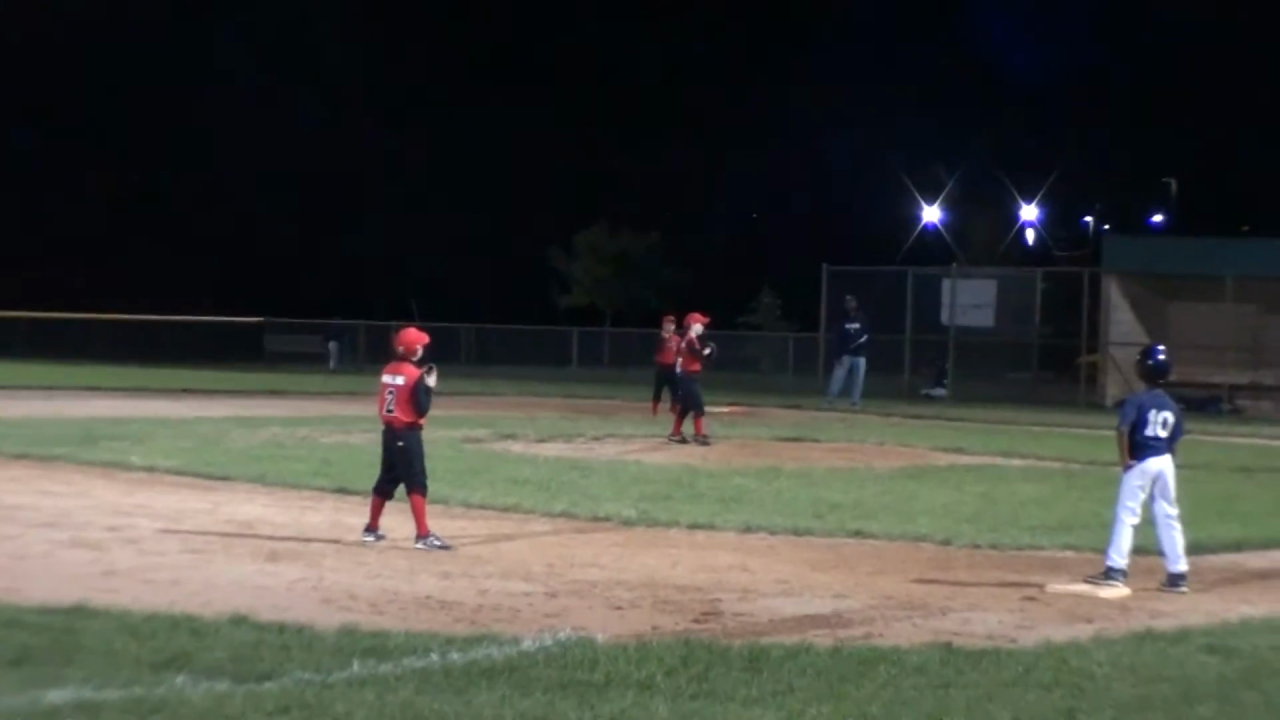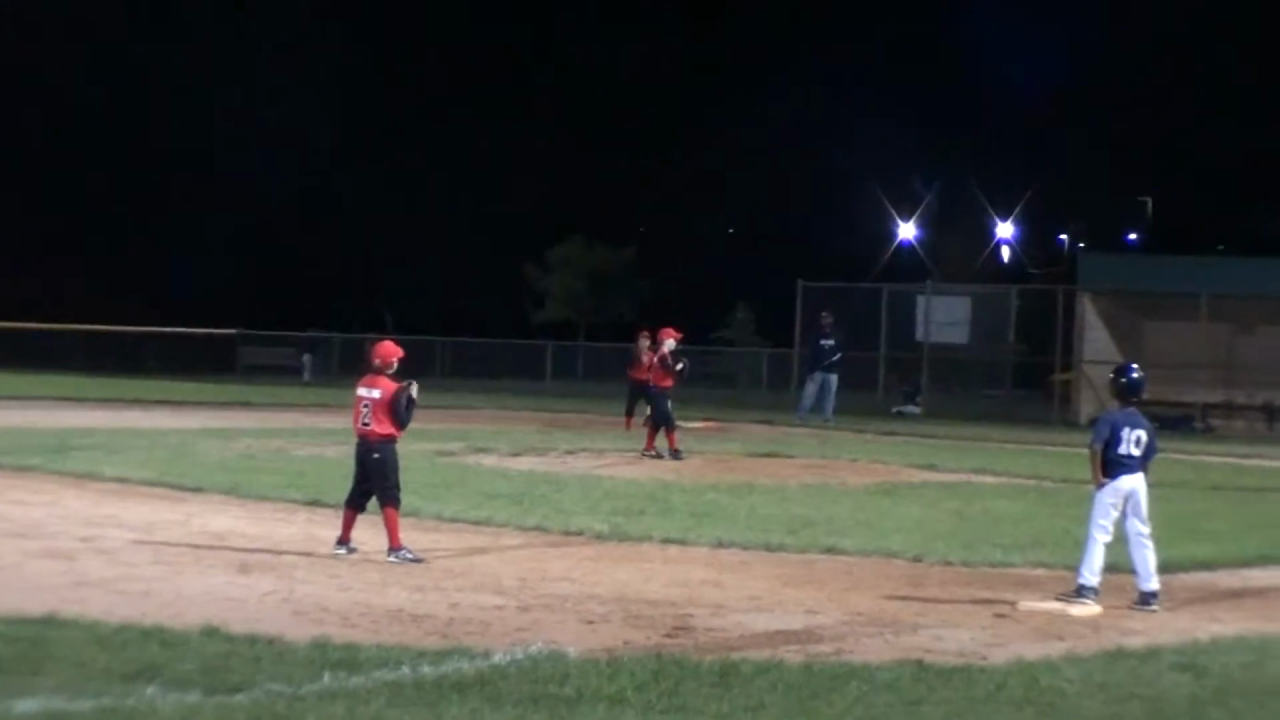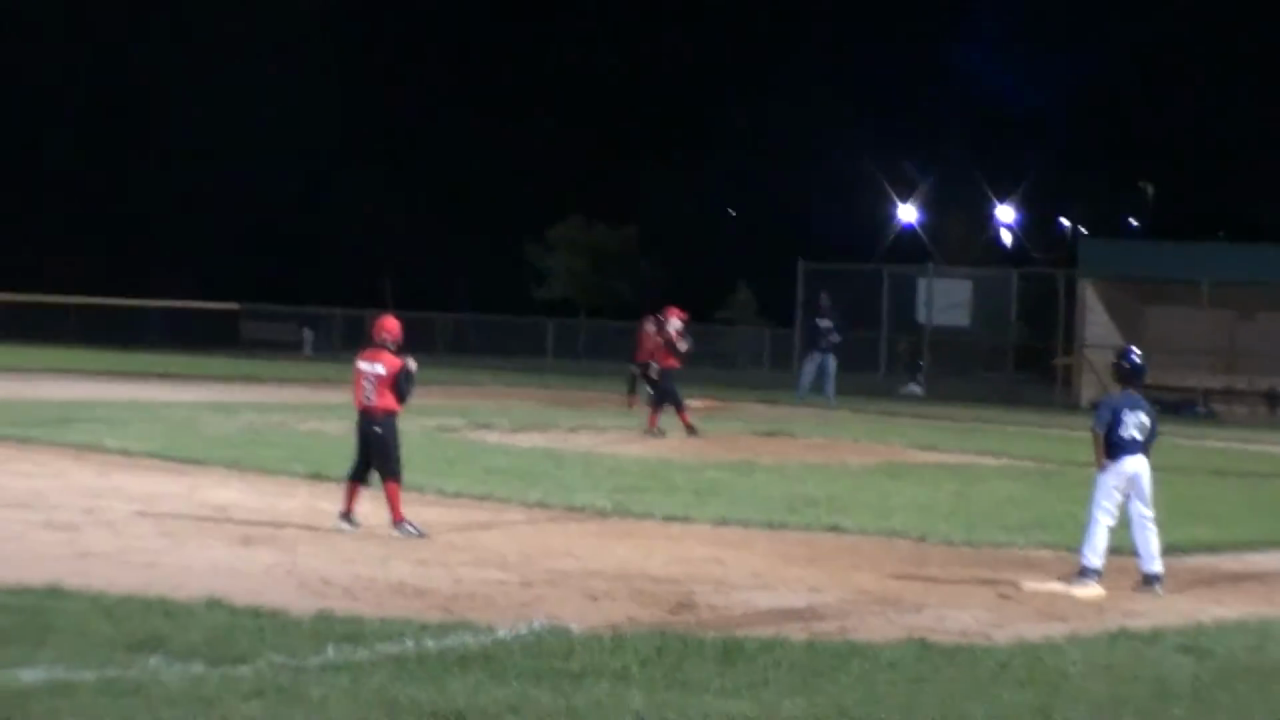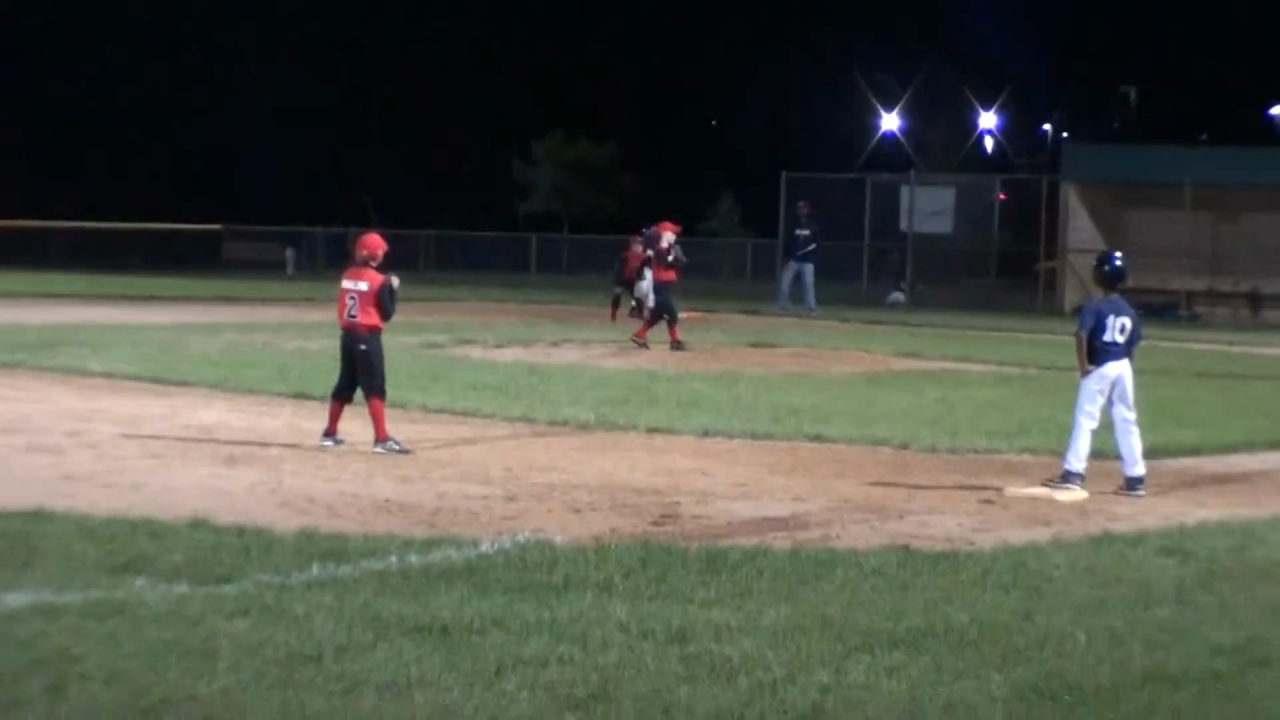
dt=0.2s
person 1, frame 1
left shoulder: (1136, 400)
right shoulder: (1172, 405)
left elbow: (1123, 430)
right elbow: (1174, 440)
left wrist: (1125, 459)
right wrist: (1163, 460)
left hip: (1141, 463)
right hip: (1165, 463)
left knee: (1127, 515)
right knee: (1169, 518)
left ankle: (1116, 570)
right ankle: (1178, 574)
person 1, frame 2
left shoulder: (1109, 418)
right shoulder: (1145, 424)
left elbow: (1096, 448)
right elbow: (1147, 459)
left wrist: (1097, 477)
right wrist: (1136, 479)
left hip: (1114, 481)
right hip: (1137, 481)
left knee: (1099, 533)
right knee: (1141, 536)
left ankle: (1087, 588)
right ankle: (1149, 593)
person 1, frame 3
left shoulder: (1112, 402)
right shoulder: (1146, 407)
left elbow: (1098, 431)
right elbow: (1149, 441)
left wrist: (1100, 460)
right wrist: (1139, 461)
left hip: (1117, 464)
right hip: (1140, 464)
left knee: (1102, 515)
right knee: (1144, 518)
left ankle: (1090, 569)
right ankle: (1153, 575)
person 1, frame 4
left shoulder: (1094, 306)
right shoulder: (1129, 311)
left elbow: (1082, 335)
right elbow: (1132, 344)
left wrist: (1083, 365)
right wrist: (1121, 364)
left hip: (1099, 369)
right hip: (1123, 368)
left knee: (1085, 420)
right knee: (1126, 421)
left ankle: (1073, 473)
right ankle: (1135, 478)
person 2, frame 1
left shoulder: (388, 370)
right shoulder: (415, 375)
right elbow: (421, 410)
right wrist: (429, 386)
left hip: (389, 432)
right hip: (407, 434)
left knee: (386, 480)
right knee: (416, 482)
left ankle: (371, 528)
right ankle: (423, 535)
person 2, frame 2
left shoulder: (363, 383)
right shoulder: (393, 389)
right elbow: (402, 423)
right wrist: (411, 398)
left hip: (363, 444)
right hip: (382, 447)
left knee: (359, 492)
right knee: (389, 495)
left ankle: (343, 541)
right ankle: (395, 548)
person 2, frame 3
left shoulder: (362, 357)
right shoulder: (396, 364)
right elbow: (402, 397)
right wrist: (410, 373)
left hip: (364, 418)
right hip: (383, 421)
left knee: (361, 465)
right knee: (390, 470)
left ankle: (347, 514)
right ankle: (398, 521)
person 2, frame 4
left shoulder: (347, 275)
right shoulder: (380, 280)
right elbow: (386, 314)
right wrist: (393, 290)
left hip: (348, 336)
right hip: (368, 338)
left knee: (345, 384)
right knee: (375, 387)
left ankle: (330, 433)
right ankle: (382, 439)
